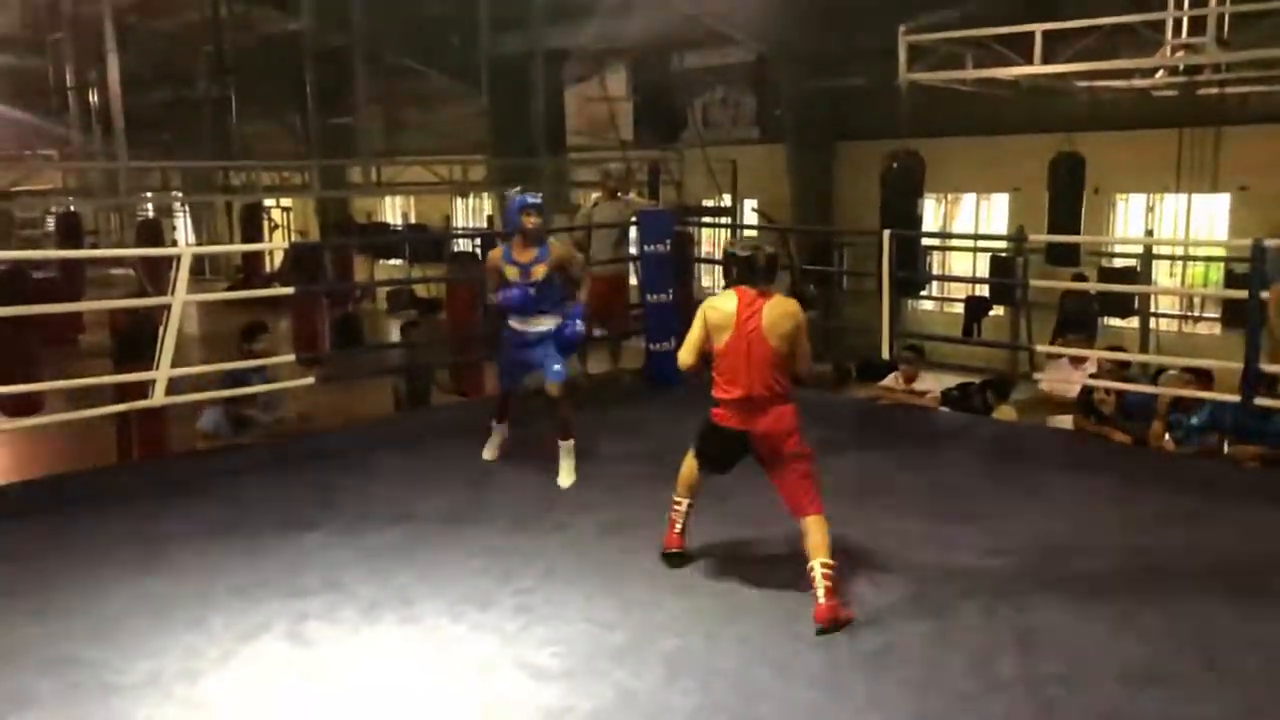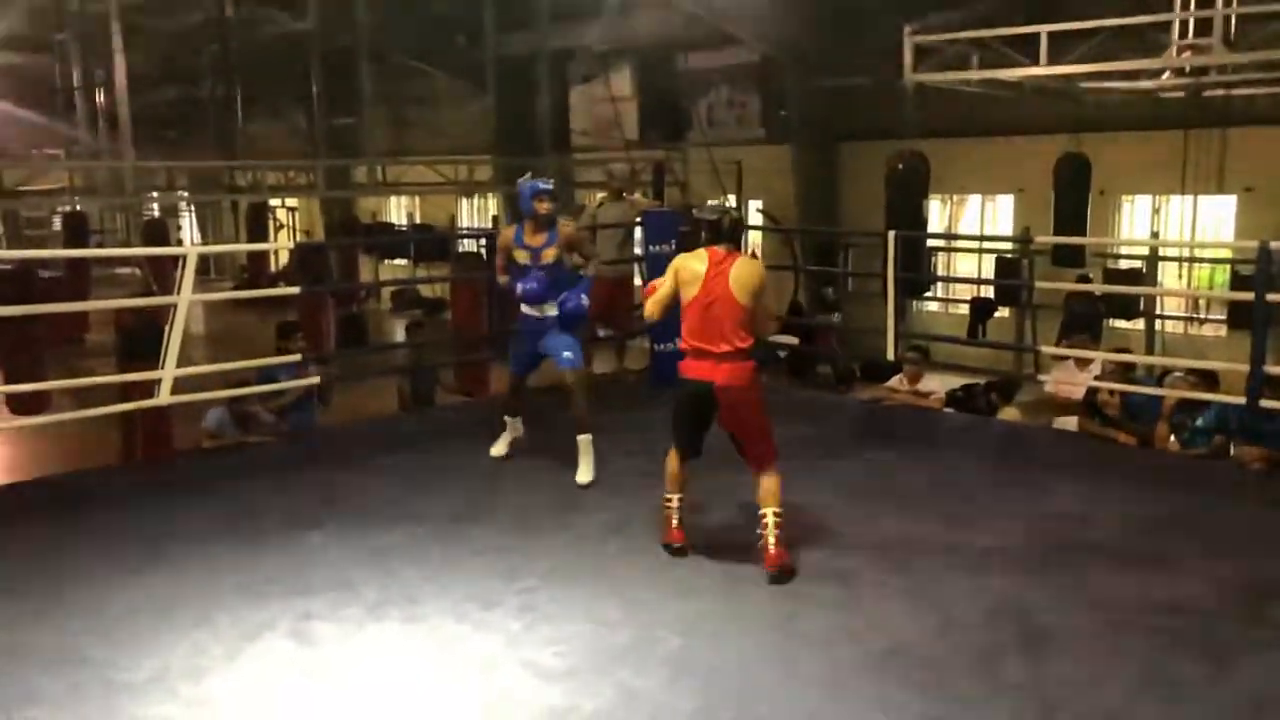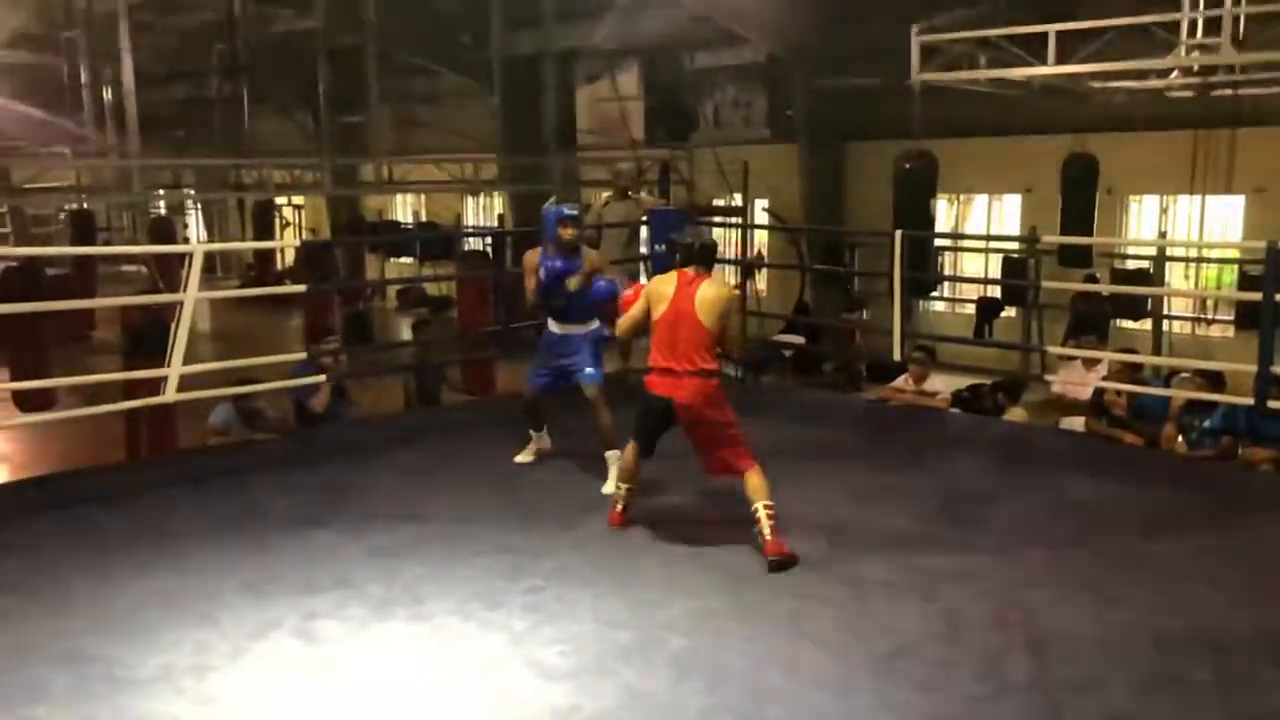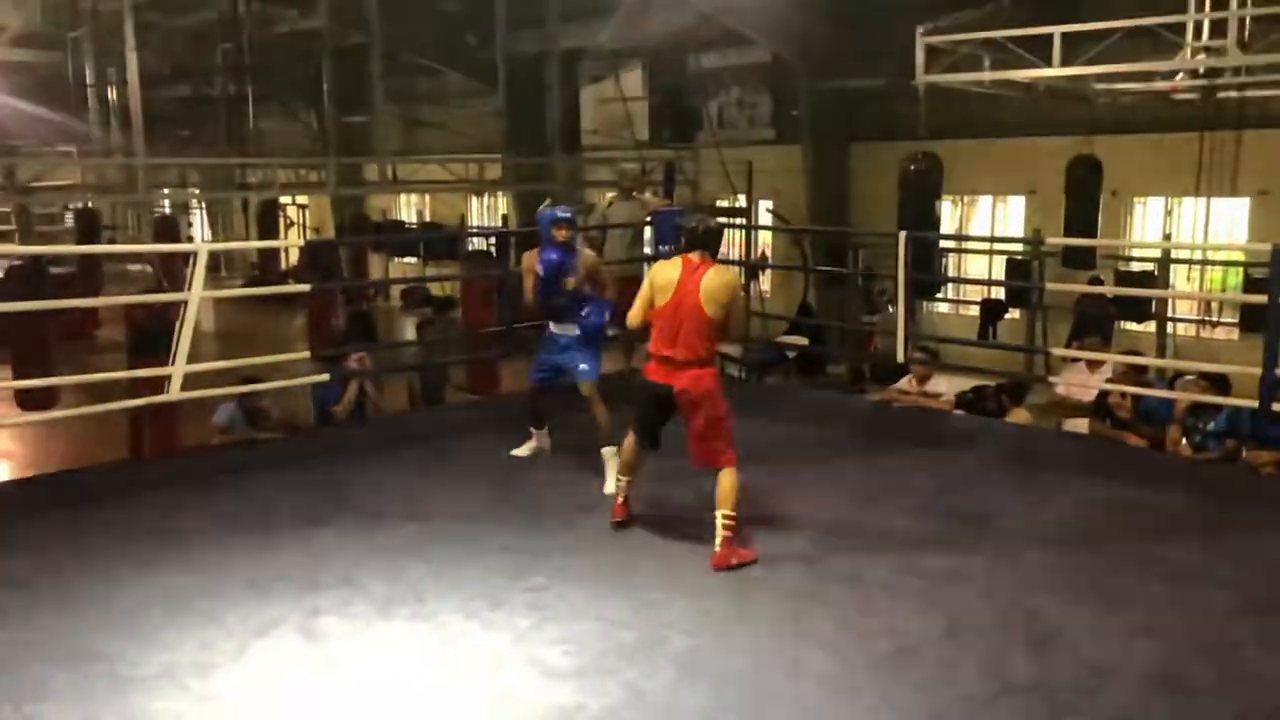
dt=0.3s
person 1, frame 1
left shoulder: (713, 307)
right shoulder: (790, 311)
left elbow: (685, 361)
right elbow: (804, 367)
left hip: (728, 418)
right hip: (777, 421)
left knee: (695, 458)
right knee: (810, 510)
left ankle: (675, 537)
right ankle: (826, 602)
person 1, frame 2
left shoulder: (683, 263)
right shoulder: (754, 270)
left elbow: (650, 314)
right elbow: (762, 327)
left wrist: (652, 293)
left hip: (694, 374)
right hip: (738, 376)
left knee: (680, 451)
right knee: (764, 463)
left ankle: (674, 530)
right ankle: (772, 549)
person 1, frame 3
left shoulder: (657, 285)
right shoulder: (722, 293)
left elbow: (623, 330)
right elbow: (733, 347)
left wrist: (632, 307)
left hip: (659, 387)
right hip: (700, 391)
left knee: (637, 445)
right knee: (746, 464)
left ankle: (619, 510)
right ankle: (771, 541)
person 1, frame 4
left shoulder: (660, 271)
right shoulder: (728, 280)
left elbow: (634, 321)
right elbow: (735, 330)
left hip: (658, 375)
right hip: (699, 380)
left knee: (637, 438)
right knee: (725, 462)
left ankle: (619, 504)
right ankle: (723, 546)
person 2, frame 1
left shoulder: (557, 251)
right shoulder: (497, 257)
left elbow: (582, 282)
right elbow: (491, 295)
left wrist: (577, 315)
right wrist: (502, 299)
left hip: (550, 331)
right hip: (516, 332)
left knee: (555, 392)
right knee: (506, 389)
left ankle: (566, 458)
right ankle: (498, 432)
person 2, frame 2
left shoulder: (567, 232)
right shoulder: (508, 238)
left elbow: (592, 259)
right elbow: (501, 275)
left wrist: (584, 288)
right wrist: (516, 286)
left hip: (560, 318)
right hip: (528, 317)
left knee: (573, 379)
right knee: (516, 379)
left ankle: (586, 452)
right ankle: (513, 428)
person 2, frame 3
left shoulder: (589, 258)
right shoulder: (533, 259)
left elbow: (609, 287)
right elbow: (531, 302)
right wrist: (544, 280)
left hip: (585, 336)
right hip: (555, 334)
left knee: (594, 395)
right knee: (532, 393)
left ankle: (615, 465)
right ankle: (539, 441)
person 2, frame 4
left shoulder: (586, 259)
right shoulder: (531, 260)
left elbow: (606, 291)
right elbow: (531, 304)
left wrist: (601, 310)
right wrist: (542, 278)
left hip: (582, 337)
right hip: (555, 335)
left knee: (590, 393)
right knee: (536, 390)
left ankle: (613, 464)
right ankle: (538, 439)
person 3, frame 1
left shoulder: (628, 204)
right shoulder: (590, 208)
right elbow: (578, 239)
right wrist: (593, 255)
left hip: (619, 273)
right hip: (595, 273)
left knee: (617, 323)
right knee: (585, 320)
left ankle: (615, 366)
right ankle: (582, 367)
person 3, frame 2
left shoulder: (633, 204)
right shoulder: (595, 209)
left elbow: (655, 207)
right wrist: (595, 256)
left hip: (624, 273)
right hip: (600, 274)
left knee: (622, 323)
right knee: (590, 321)
left ankle: (620, 366)
person 3, frame 3
left shoulder: (638, 203)
right shoulder: (601, 207)
left elbow: (661, 205)
right elbow: (589, 237)
left hip: (629, 272)
right hip: (605, 273)
left ankle: (625, 364)
person 3, frame 4
left shoulder: (643, 204)
right shoulder: (605, 208)
left elbow: (665, 206)
right elbow: (594, 237)
left hip: (633, 271)
right hip: (609, 273)
left ankle: (628, 364)
